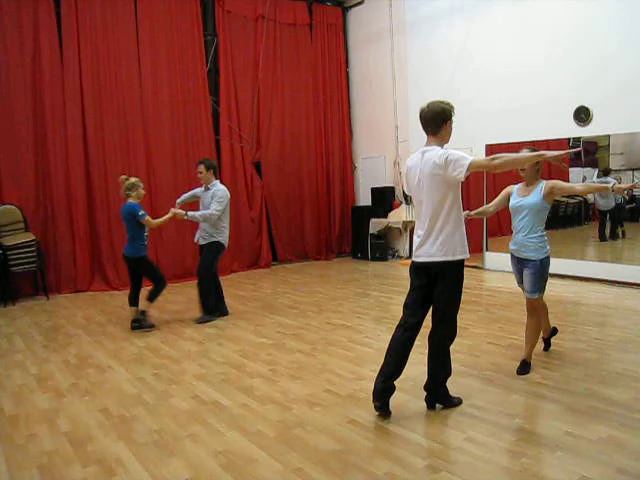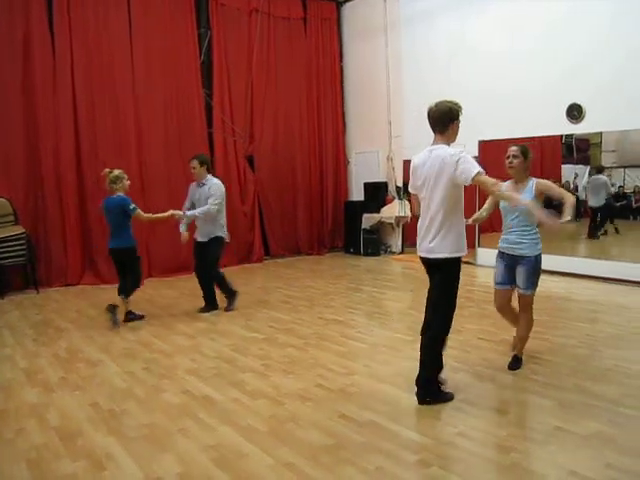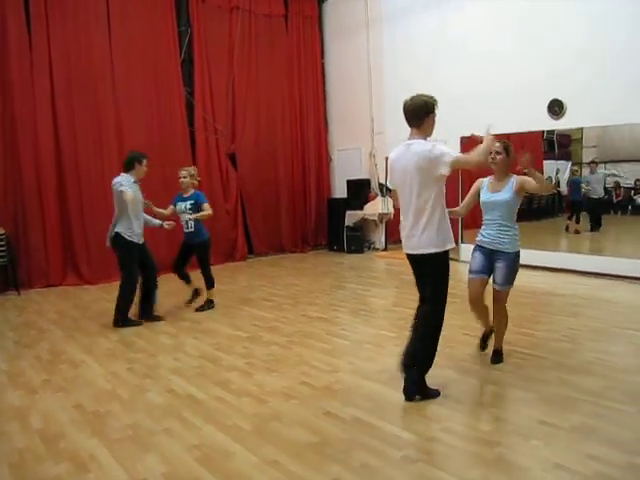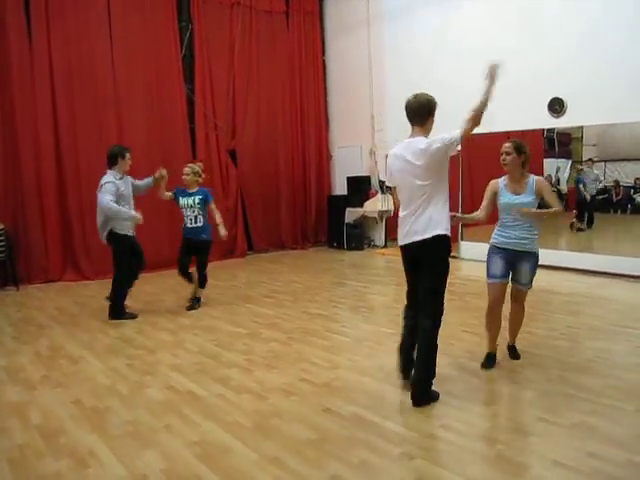
dt=1s
person 1, frame 1
left shoulder: (411, 163)
right shoulder: (445, 159)
right elbow: (493, 163)
left wrist: (458, 214)
right wrist: (540, 155)
left hip: (421, 256)
right hip: (447, 256)
left knee: (409, 323)
right knee: (443, 327)
left ankle: (382, 390)
right ankle: (436, 393)
person 1, frame 2
left shoulder: (418, 161)
right shoulder: (455, 158)
right elbow: (491, 185)
right wrist: (533, 207)
left hip: (425, 247)
right hip: (445, 249)
left knee: (439, 311)
right knee: (438, 316)
left ankle: (430, 373)
right ankle: (427, 386)
person 1, frame 3
left shoulder: (394, 156)
right shoulder: (430, 152)
right elbow: (475, 161)
right wrist: (489, 142)
left hip: (411, 244)
right hip: (433, 245)
left knee: (427, 306)
right knee: (431, 313)
left ankle: (411, 361)
right ankle: (414, 382)
person 1, frame 4
left shoulder: (394, 155)
right shoulder: (439, 146)
right elbow: (474, 119)
right wrist: (490, 83)
left hip: (407, 238)
right hip: (435, 236)
left knee: (414, 301)
right knee: (431, 308)
left ankle: (406, 359)
right ankle: (421, 386)
person 2, frame 1
left shoulder: (548, 187)
right shoulder: (512, 190)
left elbow: (580, 188)
right elbow: (490, 208)
left wrist: (612, 186)
right wrist: (471, 213)
left hip: (536, 255)
right hip: (516, 253)
left knee: (532, 305)
right knee: (533, 300)
left ankle: (526, 357)
right ankle: (548, 330)
person 2, frame 2
left shoulder: (538, 185)
right shoulder: (501, 188)
left elbow: (568, 197)
right elbow: (484, 213)
left wrist: (567, 217)
right wrist: (468, 222)
left hip: (529, 253)
right hip: (505, 252)
left knee: (524, 303)
right knee: (500, 303)
left ankle: (518, 353)
right ankle: (521, 331)
person 2, frame 3
left shoulder: (518, 182)
right shoulder: (481, 183)
left elbow: (547, 189)
right elbow: (463, 209)
left wrist: (529, 169)
left hip: (507, 249)
right hip: (482, 246)
left knee: (499, 301)
right knee: (474, 298)
left ankle: (498, 347)
right ankle: (487, 328)
person 2, frame 4
left shoulder: (538, 183)
right shoulder: (496, 185)
left elbow: (558, 208)
right elbow: (482, 214)
left wrist: (535, 213)
right wrist: (460, 217)
left hip: (527, 250)
right hip: (499, 247)
left knee: (518, 299)
right knee: (494, 301)
left ankle: (512, 342)
right ankle: (491, 351)
person 3, frame 1
left shoulder: (221, 191)
right shoulder: (203, 189)
left elbow: (212, 215)
right elbow: (193, 193)
left wrist: (187, 215)
right wrist: (179, 202)
left hip: (216, 240)
right hip: (204, 239)
left knee: (203, 272)
right knee: (210, 274)
left ankle: (209, 311)
right ankle: (220, 308)
person 3, frame 2
left shoulder: (216, 185)
right shoulder: (193, 187)
left elbow: (211, 209)
right elbow: (188, 207)
left wrist: (185, 215)
right wrist: (183, 228)
left hip: (216, 235)
right hip: (200, 236)
left knee: (210, 269)
right knee: (200, 270)
left ankle: (231, 295)
right ankle: (210, 302)
person 3, frame 3
left shoulder: (135, 185)
right shoulder: (122, 182)
right elbow: (116, 186)
left wrist: (160, 224)
right wrist: (125, 192)
left hip: (135, 238)
right hip: (123, 238)
left knee: (151, 270)
right knee: (130, 277)
left ankle: (147, 312)
right ankle: (121, 318)
person 3, frame 4
left shoulder: (125, 179)
right shoulder: (108, 183)
left elbow: (139, 187)
right elbow: (106, 206)
left wrist: (154, 178)
right wrist: (133, 214)
left hip: (127, 232)
right hip: (117, 233)
left knee: (138, 263)
right knee: (124, 270)
left ankle: (115, 296)
right ankle: (116, 311)
person 4, frame 1
left shoulder: (127, 207)
right shoulder: (133, 207)
right elbow: (152, 224)
right wrist: (170, 215)
left hip: (130, 253)
right hip: (137, 255)
left knee: (136, 286)
right knee: (160, 281)
left ankle: (136, 320)
right ankle: (143, 312)
person 4, frame 2
left shoulder: (107, 201)
right shoulder: (123, 200)
right elbow: (143, 217)
right wrist: (167, 214)
left hip: (113, 247)
right hip: (126, 246)
left knee: (124, 279)
right knee: (135, 279)
left ankle: (128, 311)
right ankle: (114, 306)
person 4, frame 3
left shoulder: (198, 195)
right shoulder: (178, 197)
left elbow: (208, 212)
right elbow: (167, 212)
left wrist: (193, 216)
right wrist: (152, 208)
left hip: (201, 239)
right hip: (188, 239)
left knee: (205, 269)
right knee: (177, 267)
left ankle: (209, 301)
right ankle: (194, 290)
person 4, frame 4
left shoulder: (205, 193)
right shoulder: (180, 192)
left elbow: (214, 212)
right elbow: (163, 196)
left wrist: (221, 227)
right wrist: (163, 180)
left hip: (203, 236)
right hip: (187, 236)
left knee: (201, 267)
right knee: (182, 268)
left ankle: (198, 297)
right ankle: (196, 287)
